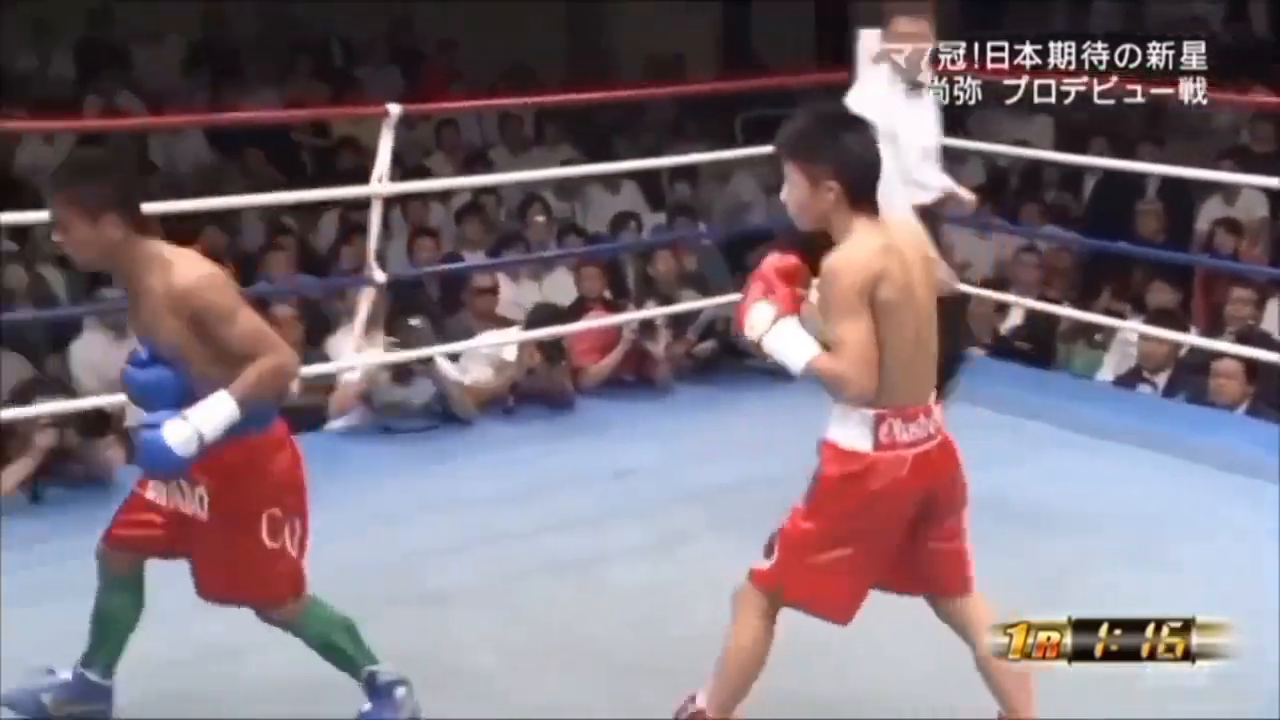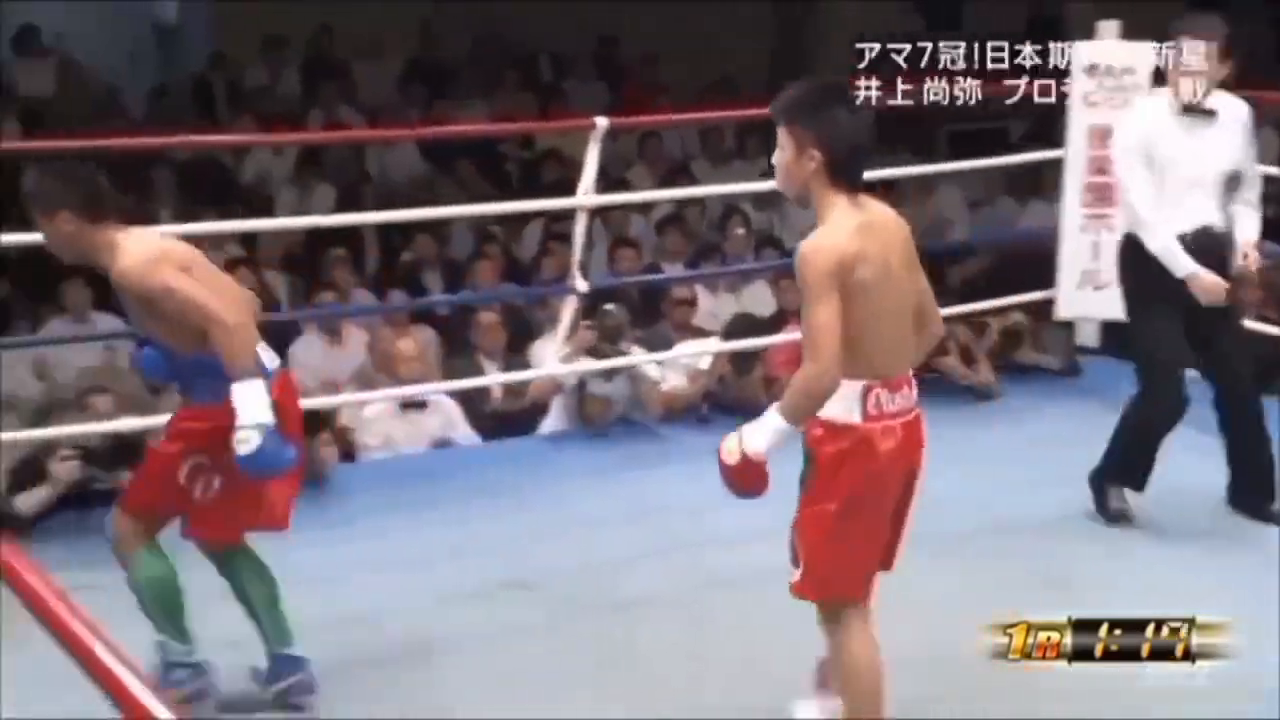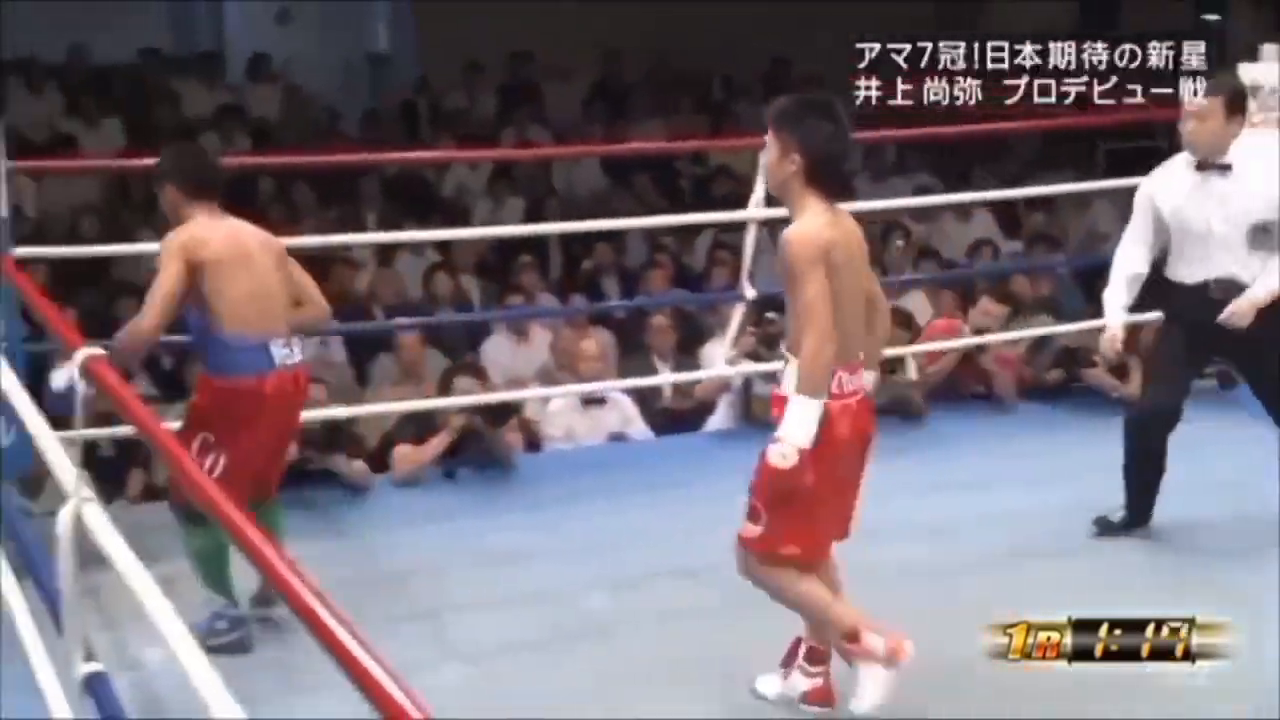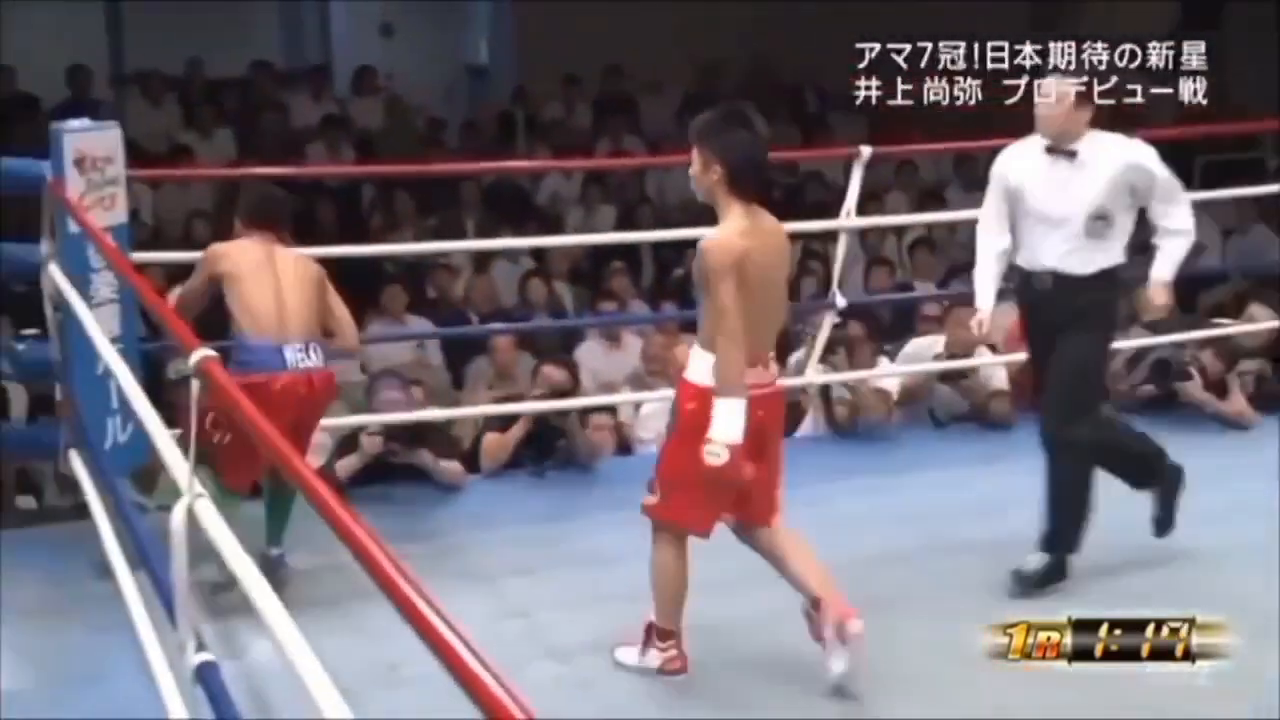
dt=0.4s
person 1, frame 1
left shoulder: (848, 264)
right shoulder: (909, 234)
left elbow: (855, 381)
left wrist: (774, 328)
right wrist: (811, 297)
left hip: (868, 460)
right hip: (928, 446)
left knee: (757, 596)
right knee: (956, 595)
person 1, frame 2
left shoulder: (823, 248)
right shoulder: (890, 223)
left elbow: (821, 376)
right elbow: (929, 325)
left wrist: (756, 438)
left hip: (854, 433)
right hip: (901, 421)
left knee: (840, 603)
right knee: (847, 585)
person 1, frame 3
left shoulder: (803, 236)
right shoulder: (845, 226)
left elbow: (818, 343)
right elbow: (877, 316)
left wrist: (793, 436)
left hip: (816, 410)
right hip: (851, 400)
left knee: (762, 555)
right knee: (809, 548)
left ankle: (868, 645)
person 1, frame 4
left shoulder: (720, 245)
right shoulder: (774, 233)
left elbow: (729, 344)
left wrist: (724, 429)
left hip: (716, 398)
right hip: (763, 390)
left knee: (669, 526)
right knee: (759, 523)
left ankle: (663, 645)
right ankle: (834, 613)
person 2, frame 1
left shoulder: (188, 282)
right shoulder: (131, 278)
left elbow: (279, 362)
left wrist: (197, 423)
right wrist: (148, 373)
left hip: (245, 449)
right hip: (187, 447)
left knee: (276, 600)
right knee: (116, 556)
person 2, frame 2
left shoulder: (131, 266)
right shoulder: (147, 247)
left elbow: (232, 318)
right elbow: (245, 303)
left wrist: (251, 415)
right wrist: (181, 349)
left hip: (227, 406)
right hip: (249, 389)
left knee: (127, 528)
right knee: (219, 537)
left ankle: (182, 666)
right ankle: (287, 667)
person 2, frame 3
left shoulder: (183, 240)
right shoulder: (261, 236)
left elbow: (147, 328)
right elbow: (319, 310)
left hip: (237, 380)
right hip: (288, 371)
left knee: (193, 499)
right knee: (254, 481)
left ankle: (231, 617)
person 2, frame 4
left shoulder: (221, 254)
right shoulder: (310, 266)
left elbow: (180, 314)
right elbow: (350, 342)
left wrist: (174, 301)
left hip: (260, 376)
right hip: (315, 375)
left knee: (205, 446)
right ankle: (271, 551)
person 3, frame 1
left shoulder: (925, 90)
right shoulder: (869, 97)
right elbow: (883, 183)
left wrist: (951, 188)
left hip: (922, 224)
left knee: (950, 337)
person 3, frame 2
left shoulder: (1238, 119)
right shoulder: (1141, 122)
right elbow: (1143, 211)
right wrist: (1189, 271)
left hip: (1211, 258)
right hip: (1157, 262)
left knee: (1237, 380)
right knee: (1166, 390)
right ankle: (1112, 481)
person 3, frame 3
right shoulder: (1162, 182)
right elbow: (1134, 254)
right wrist: (1115, 317)
right hip: (1188, 307)
right knee: (1151, 411)
right ankle: (1137, 507)
person 3, frame 4
left shoulder: (1126, 157)
right shoulder: (1012, 162)
left elbow: (1175, 210)
right elbow: (993, 234)
left wrist: (1162, 274)
right wrist: (984, 301)
left hip: (1091, 300)
right hip: (1038, 297)
left knee: (1063, 423)
right knee: (1078, 420)
left ankle: (1054, 554)
right ankle: (1158, 471)
